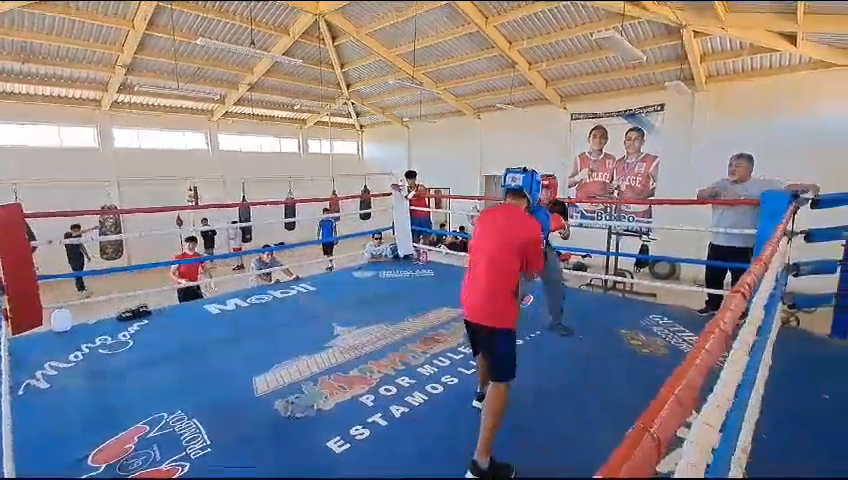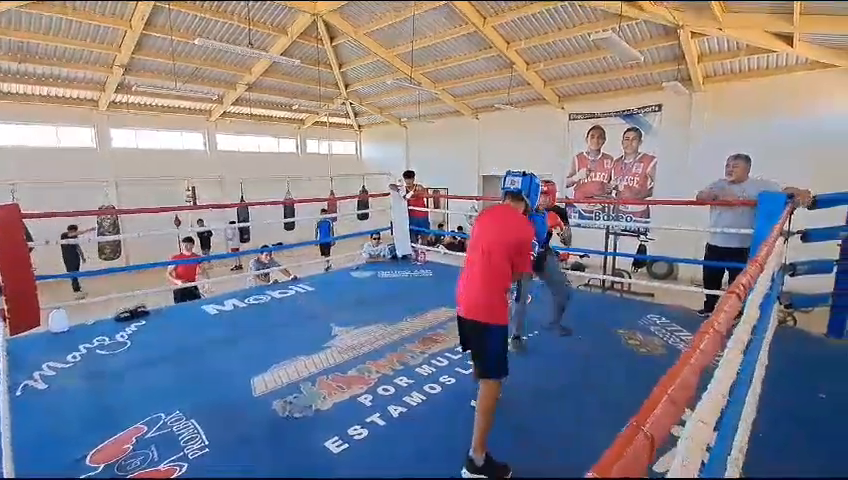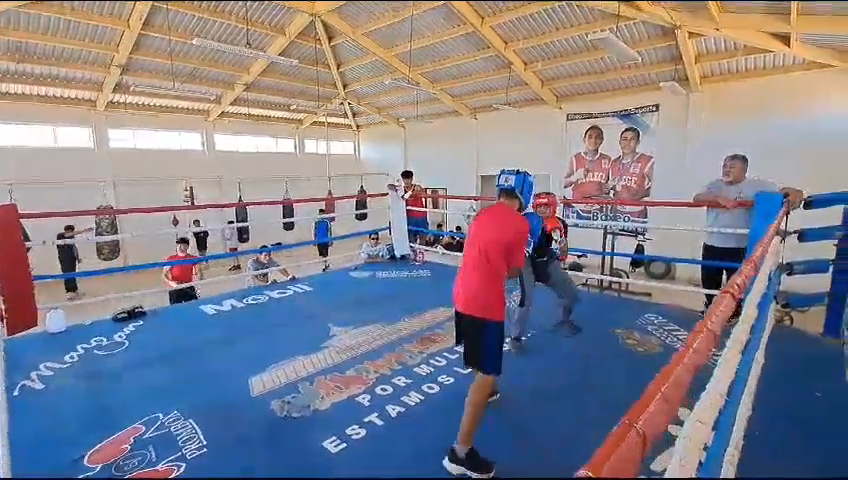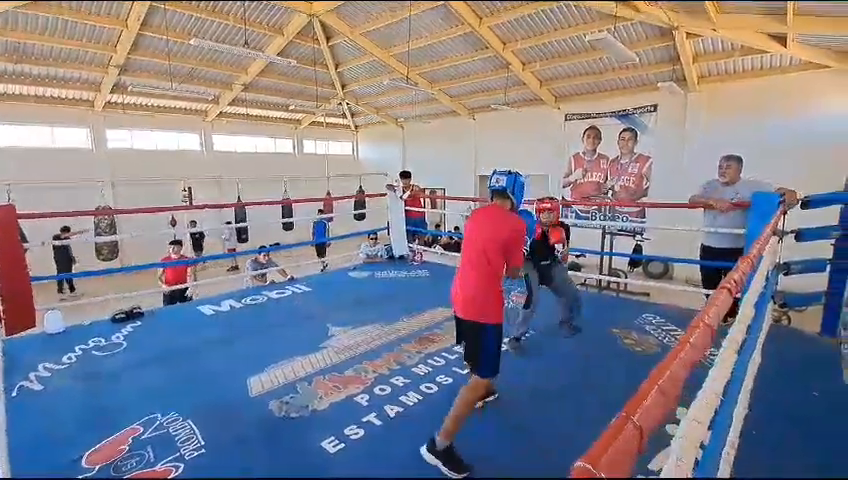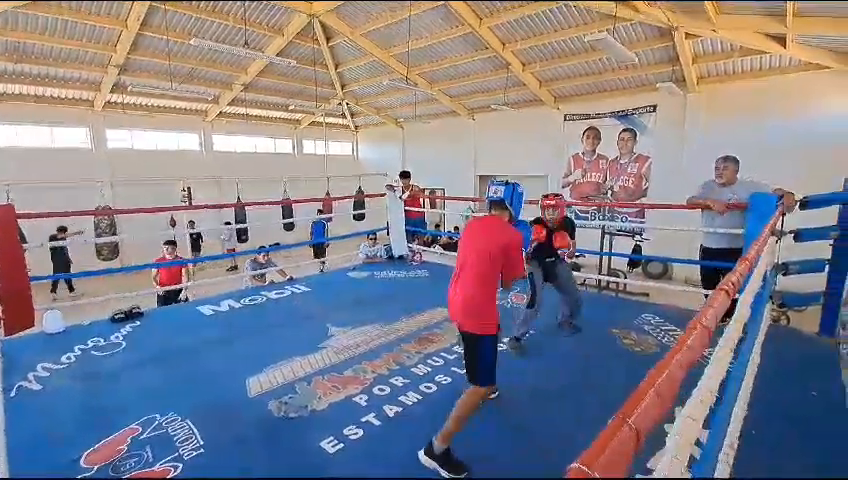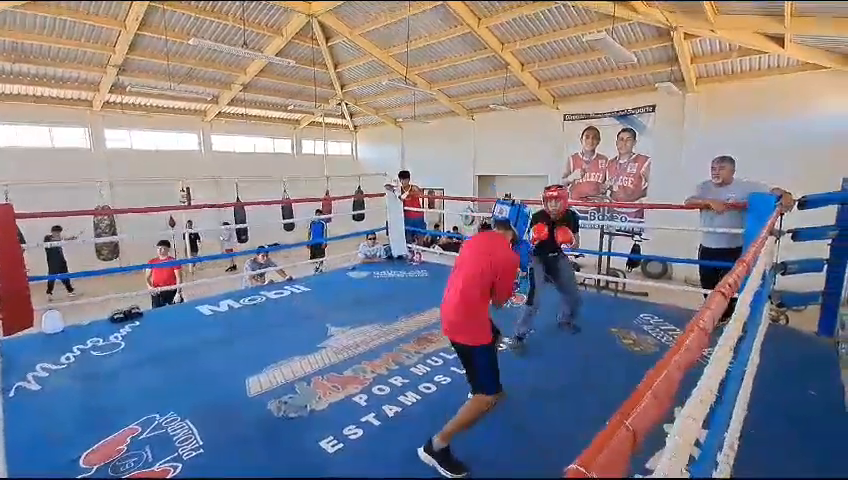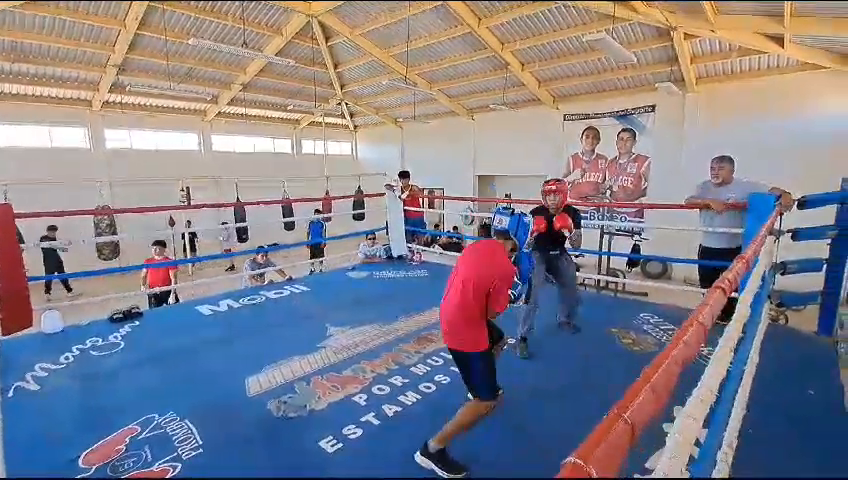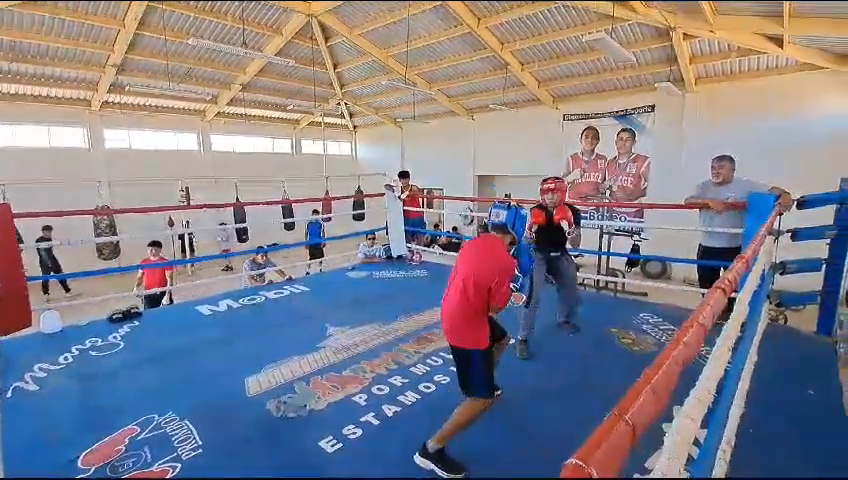
dt=0.1s
person 1, frame 1
left shoulder: (485, 216)
right shoulder: (530, 227)
right elbow: (532, 274)
left hip: (471, 301)
right hip: (497, 309)
left knee: (485, 351)
right knee: (500, 382)
left ankle: (482, 392)
person 1, frame 2
left shoulder: (484, 216)
right shoulder: (524, 228)
right elbow: (519, 275)
right wrist: (531, 248)
left hip: (466, 298)
right hip: (489, 307)
left knee: (480, 350)
right knee: (492, 379)
left ankle: (480, 393)
person 1, frame 3
left shoulder: (481, 215)
right shoulder: (520, 224)
right elbow: (515, 271)
right wrist: (523, 248)
left hip: (463, 294)
right hip: (486, 303)
left knee: (477, 351)
right knee: (487, 373)
left ankle: (484, 391)
person 1, frame 4
left shoulder: (475, 216)
right shoulder: (516, 224)
right elbow: (514, 272)
left hip: (462, 296)
right hip: (484, 305)
left knee: (478, 352)
right knee: (482, 376)
left ankle: (484, 391)
person 1, frame 5
left shoulder: (472, 226)
right shoulder: (512, 236)
right elbow: (508, 283)
left hip: (459, 303)
right hip: (479, 312)
right knee: (481, 386)
left ankle: (483, 386)
right ankle: (437, 448)
person 1, frame 6
left shoulder: (475, 240)
right shoulder: (509, 256)
right elbow: (498, 301)
left hip: (452, 312)
right hip: (468, 322)
left knee: (493, 337)
right knee: (487, 395)
left ankle: (478, 388)
right ankle: (436, 446)
person 1, frame 7
left shoulder: (475, 247)
right shoulder: (505, 268)
right elbow: (493, 313)
right wrist: (510, 291)
left hip: (454, 316)
right hip: (465, 330)
left knee: (498, 341)
right knee: (484, 402)
left ankle: (487, 384)
right ankle: (433, 449)
person 1, frame 8
left shoulder: (473, 244)
right shoulder: (505, 262)
right elbow: (495, 309)
right wrist: (511, 283)
left hip: (456, 314)
right hip: (467, 330)
left knee: (501, 340)
right knee: (480, 398)
left ankle: (486, 383)
right ankle: (432, 449)
person 2, frame 1
left shoulder: (761, 185)
right shoulder: (720, 185)
left elbow: (788, 188)
right elbow: (700, 195)
left wrist: (806, 187)
right wrist: (717, 192)
left hip: (744, 246)
right hip: (717, 244)
right knee: (712, 277)
right ankle: (712, 305)
person 2, frame 2
left shoulder: (759, 186)
right shoulder: (718, 185)
left elbow: (785, 191)
right elbow: (699, 197)
left wrist: (801, 193)
right wrist: (719, 194)
left hip: (741, 247)
right hip: (714, 244)
right knee: (710, 278)
right ankle: (711, 306)
person 2, frame 3
left shoulder: (755, 186)
right shoulder: (714, 186)
left elbow: (781, 190)
right elbow: (697, 199)
left wrist: (794, 193)
right wrist: (719, 199)
left hip: (738, 247)
right hip: (711, 245)
right knee: (709, 280)
left ankle: (732, 313)
right ankle: (711, 308)
person 2, frame 4
left shoulder: (751, 186)
right shoulder: (709, 186)
left elbow: (777, 191)
right elbow: (693, 200)
left wrist: (789, 193)
right wrist: (712, 201)
left hip: (735, 247)
right hip: (709, 245)
right knee: (708, 281)
left ankle: (729, 314)
person 2, frame 5
left shoulder: (748, 187)
right shoulder: (706, 187)
left elbow: (774, 191)
right elbow: (690, 201)
left wrist: (788, 195)
right wrist: (710, 201)
left hip: (734, 247)
right hip: (708, 246)
right knee: (708, 283)
left ankle: (728, 314)
person 2, frame 6
left shoulder: (745, 187)
right shoulder: (704, 187)
left elbow: (772, 191)
right elbow: (689, 202)
left wrist: (785, 195)
right wrist: (709, 201)
left hip: (733, 247)
right hip: (707, 246)
right knee: (707, 282)
left ankle: (727, 314)
person 2, frame 7
left shoulder: (744, 186)
right shoulder: (703, 187)
left elbow: (771, 190)
right elbow: (688, 201)
left wrist: (785, 195)
right wrist: (709, 201)
left hip: (734, 246)
right hip: (707, 246)
right knee: (707, 282)
left ankle: (727, 314)
person 2, frame 8
left shoulder: (745, 185)
right shoulder: (704, 187)
left elbow: (770, 190)
right elbow: (688, 202)
left wrist: (784, 195)
right wrist: (708, 201)
left hip: (734, 246)
right hip: (707, 245)
right knee: (706, 282)
left ankle: (729, 313)
person 3, frame 1
left shoulder: (558, 206)
right shoulder: (529, 206)
left elbow: (566, 236)
left wrist: (563, 229)
left hip: (544, 249)
left knee: (556, 288)
right knee: (522, 289)
left ankle: (555, 322)
person 3, frame 2
left shoulder: (559, 212)
right shoulder: (526, 213)
left elbow: (567, 243)
left wrist: (561, 229)
left hip: (545, 254)
left knee: (563, 289)
right knee: (522, 293)
left ankle: (555, 321)
right ankle: (516, 334)
person 3, frame 3
left shoulder: (560, 224)
right shoulder: (528, 222)
left elbow: (563, 254)
left wrist: (559, 237)
right wrist: (526, 237)
left hip: (548, 262)
right hip: (529, 263)
left knee: (572, 294)
right knee: (527, 298)
left ankle: (564, 320)
right ankle: (516, 336)
person 3, frame 4
left shoulder: (562, 228)
left elbow: (563, 260)
left wrist: (561, 246)
left hip: (551, 265)
right hip: (531, 265)
left knee: (573, 297)
right knee: (532, 300)
left ankle: (566, 321)
right ankle: (516, 336)
person 3, frame 5
left shoulder: (568, 224)
right shoulder: (535, 226)
left elbow: (570, 255)
right elbow: (525, 254)
left wrist: (568, 248)
right wrist: (531, 243)
left hip: (555, 262)
right hip: (536, 262)
left knee: (573, 296)
right knee: (535, 299)
left ankle: (565, 320)
right ankle: (517, 336)
person 3, frame 6
left shoulder: (571, 217)
right shoulder: (537, 218)
left elbow: (575, 246)
left wrist: (570, 241)
right wrist: (533, 240)
left hip: (558, 258)
right hip: (538, 258)
left knee: (573, 295)
right knee: (534, 296)
left ankle: (565, 320)
right ankle: (519, 335)
person 3, frame 7
left shoulder: (572, 213)
right shoulder: (537, 213)
left elbow: (577, 245)
left wrist: (570, 231)
right wrist: (532, 233)
left hip: (560, 256)
right hip: (538, 255)
left knee: (571, 293)
right knee: (533, 296)
left ankle: (565, 320)
right ankle: (522, 337)
person 3, frame 8
left shoulder: (572, 212)
right shoulder: (536, 212)
left elbow: (576, 244)
left wrist: (569, 225)
right wrist: (531, 227)
left hip: (560, 257)
right hip: (539, 256)
left knee: (570, 293)
right knee: (534, 297)
left ankle: (564, 319)
right ankle: (523, 338)
